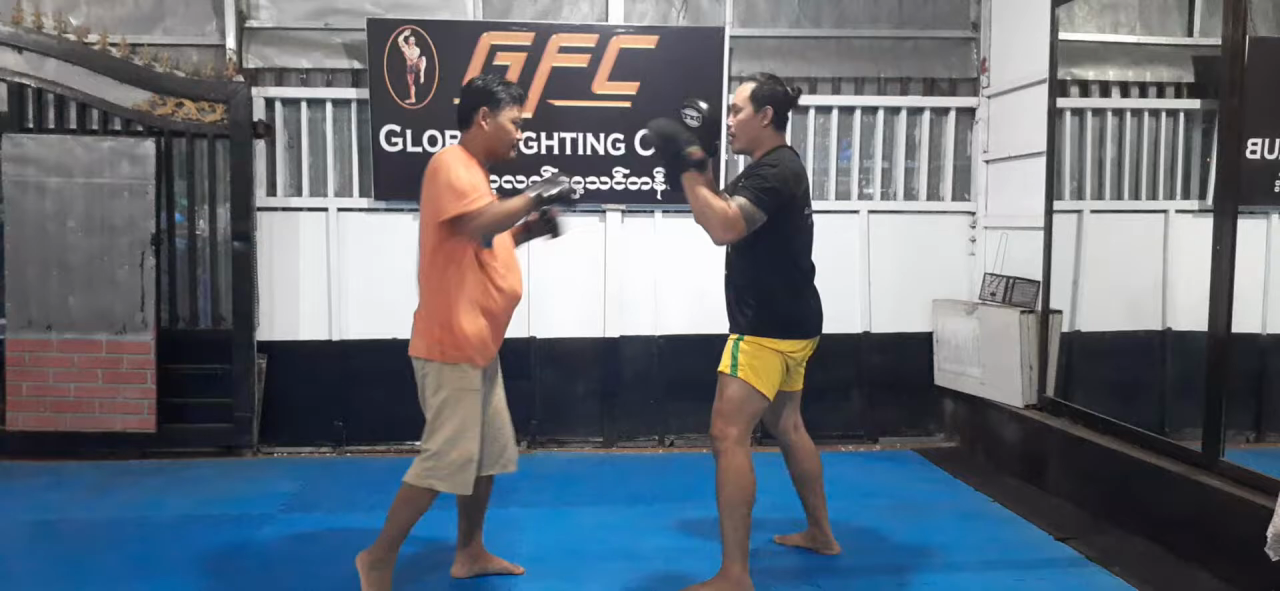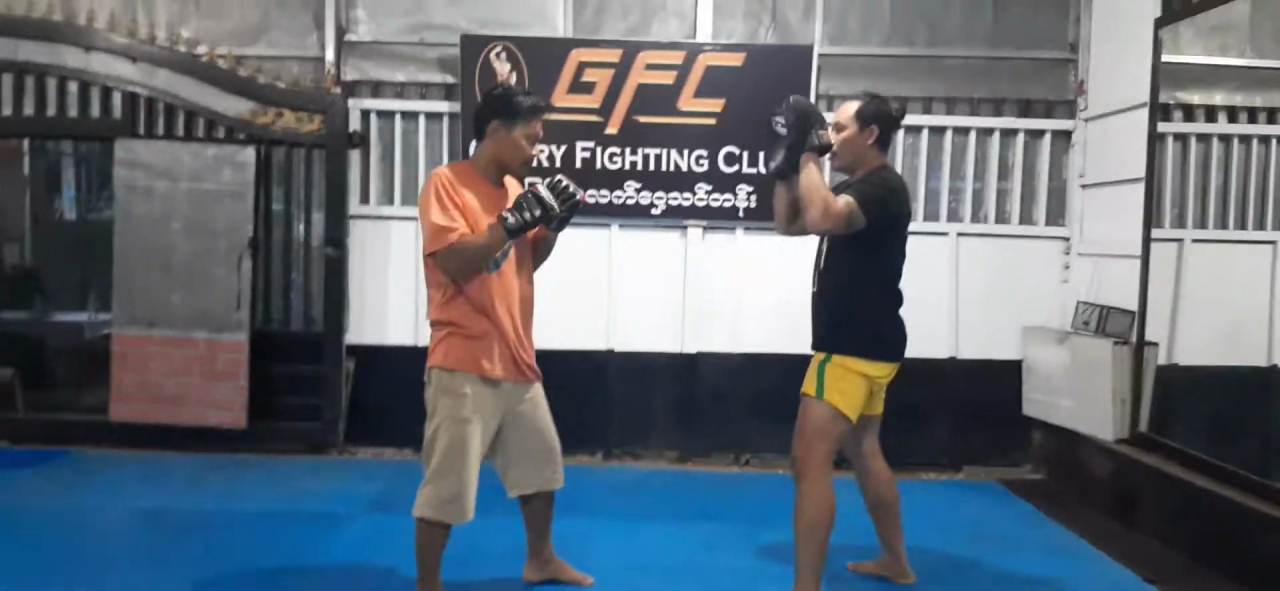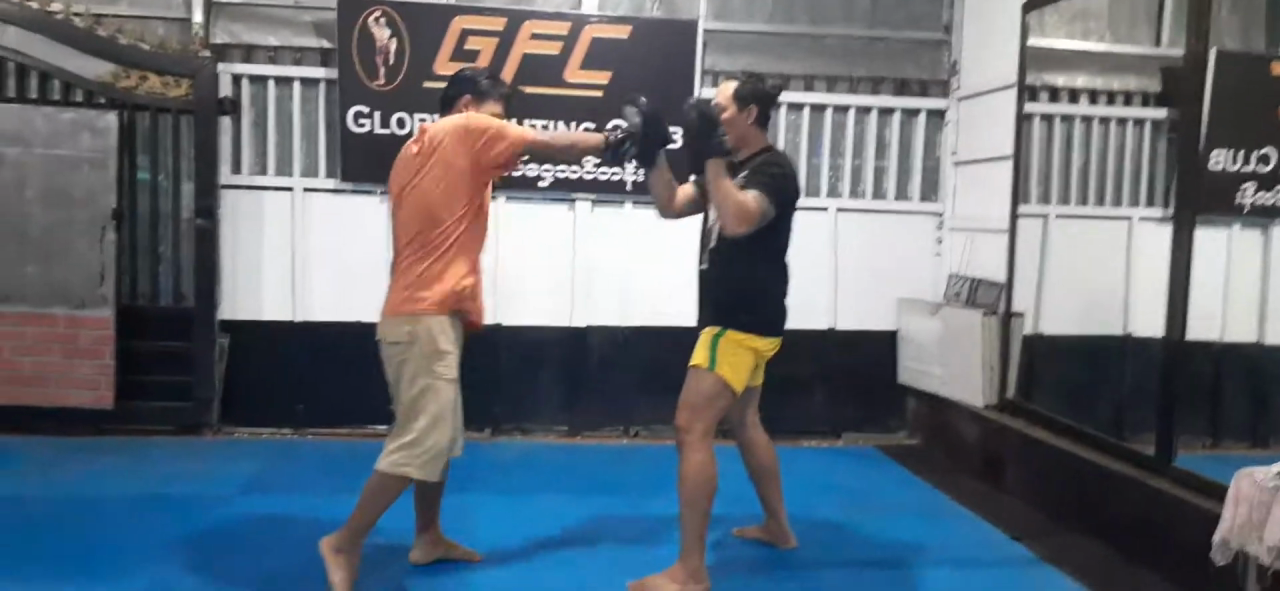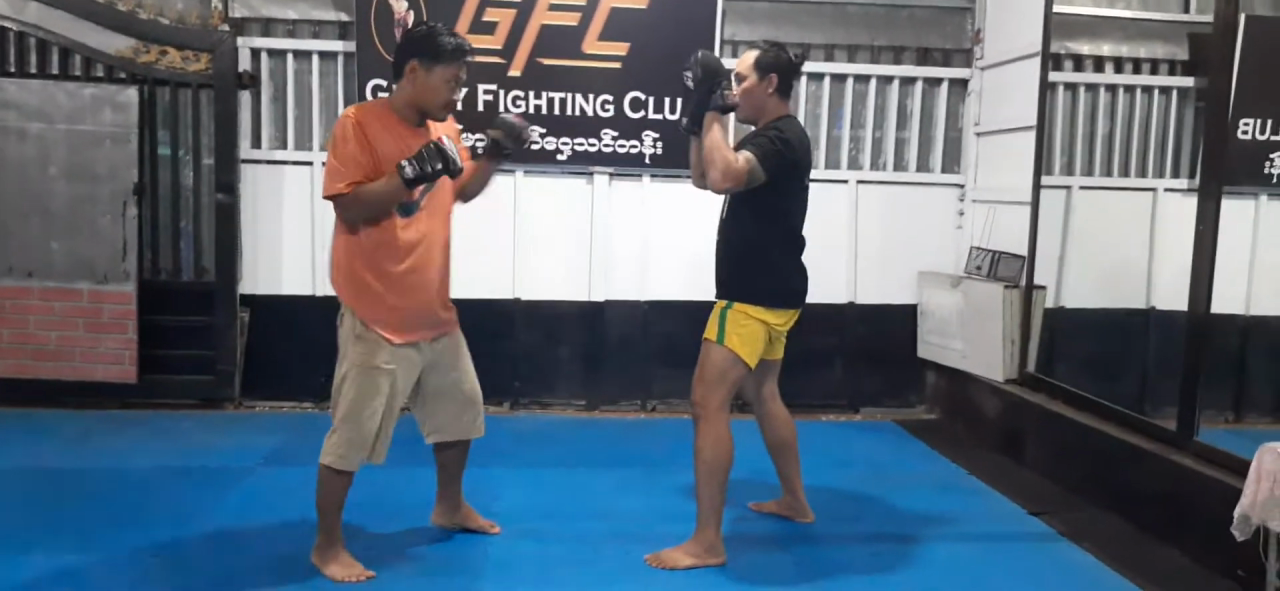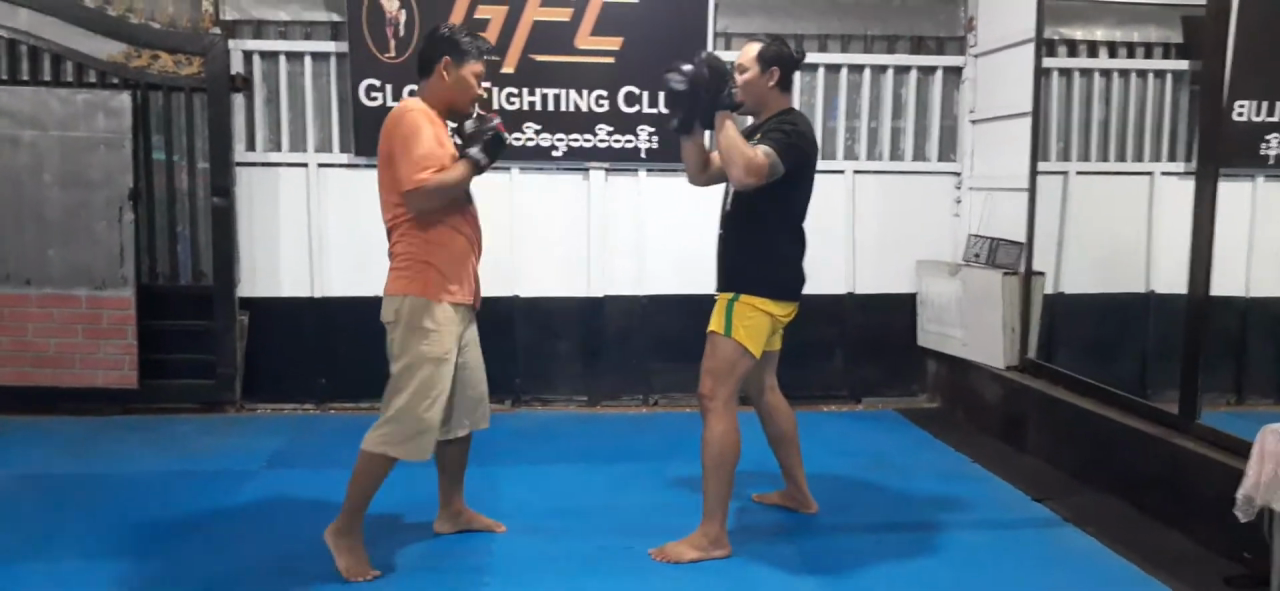
dt=1s
person 1, frame 1
left shoulder: (472, 173)
right shoulder: (451, 163)
right elbow: (476, 224)
left wrist: (531, 227)
right wrist: (536, 195)
left hip: (475, 342)
right hip: (450, 342)
left knee: (490, 449)
right knee: (444, 456)
person 1, frame 2
left shoulder: (514, 187)
right shoulder: (446, 182)
right elbow: (454, 263)
left wrist: (553, 223)
right wrist: (513, 220)
left hip: (517, 361)
right hip: (464, 365)
left knee: (541, 464)
right knee: (447, 482)
person 1, frame 3
left shoulder: (417, 151)
right shoulder: (463, 131)
right elbow: (547, 143)
left wrist: (480, 190)
right wrist: (610, 140)
left hip: (424, 313)
right hip: (425, 316)
left knee: (439, 433)
right knee: (419, 439)
left ankle: (427, 536)
right ankle: (345, 542)
person 1, frame 4
left shoulder: (440, 126)
right shoulder: (359, 124)
left elbow: (465, 189)
right elbow: (347, 208)
left wrist: (499, 147)
right wrist: (412, 173)
left hip: (435, 310)
right hip: (373, 314)
left knee: (461, 408)
right knee: (355, 431)
left ankle: (451, 506)
right ankle: (327, 544)
person 1, frame 5
left shoulder: (436, 123)
right shoulder: (411, 118)
right elbow: (419, 198)
left wrist: (474, 148)
right wrist: (474, 156)
left hip: (453, 295)
right hip: (421, 297)
left knee: (465, 405)
right knee: (409, 416)
left ankle: (452, 510)
right ankle: (345, 529)
person 2, frame 1
left shoulder: (776, 171)
right shoulder: (770, 166)
left elbow: (722, 227)
right elbow: (721, 215)
left wrist: (686, 166)
right wrist: (696, 162)
left hip: (770, 327)
right hip: (784, 322)
left knee: (727, 435)
right knee: (786, 425)
right ankle: (820, 533)
person 2, frame 2
left shoulder: (882, 188)
right shoulder: (856, 188)
left elbow: (820, 219)
right elbow: (790, 224)
left wrist: (809, 153)
right wrist: (786, 165)
left hip: (856, 349)
right hip: (863, 345)
left knee: (810, 460)
right knee: (863, 451)
person 2, frame 3
left shoulder: (773, 170)
right shoulder: (732, 167)
left elbow: (738, 221)
right elbow: (672, 205)
left wrist: (711, 156)
right wrist: (652, 154)
left hip: (743, 322)
right hip: (736, 319)
left knee: (692, 429)
right knee: (744, 422)
right ankle: (778, 527)
person 2, frame 4
left shoulder: (782, 137)
right shoulder: (767, 136)
left elbow: (723, 179)
right elbow: (706, 177)
left wrist: (712, 110)
right wrist: (698, 121)
left hip: (756, 295)
right hip: (770, 291)
left knee: (708, 403)
right knee: (763, 395)
left ankle: (708, 542)
right ankle: (795, 501)
person 2, frame 5
left shoulder: (791, 130)
right shoulder: (759, 130)
left elbow: (745, 174)
right elbow: (700, 175)
left wrist: (721, 109)
right wrist: (689, 118)
left hip: (759, 287)
right hip: (758, 283)
left knee: (715, 396)
right knee: (761, 386)
left ankle: (712, 534)
right ankle: (798, 492)
